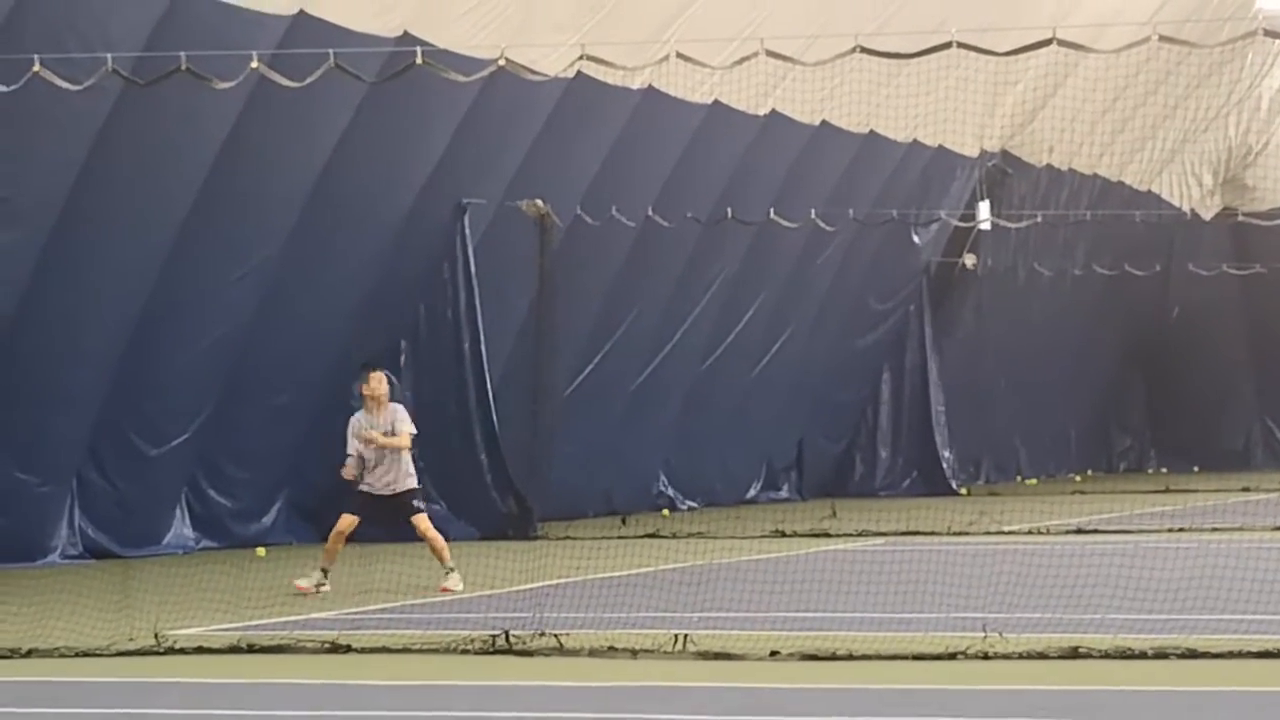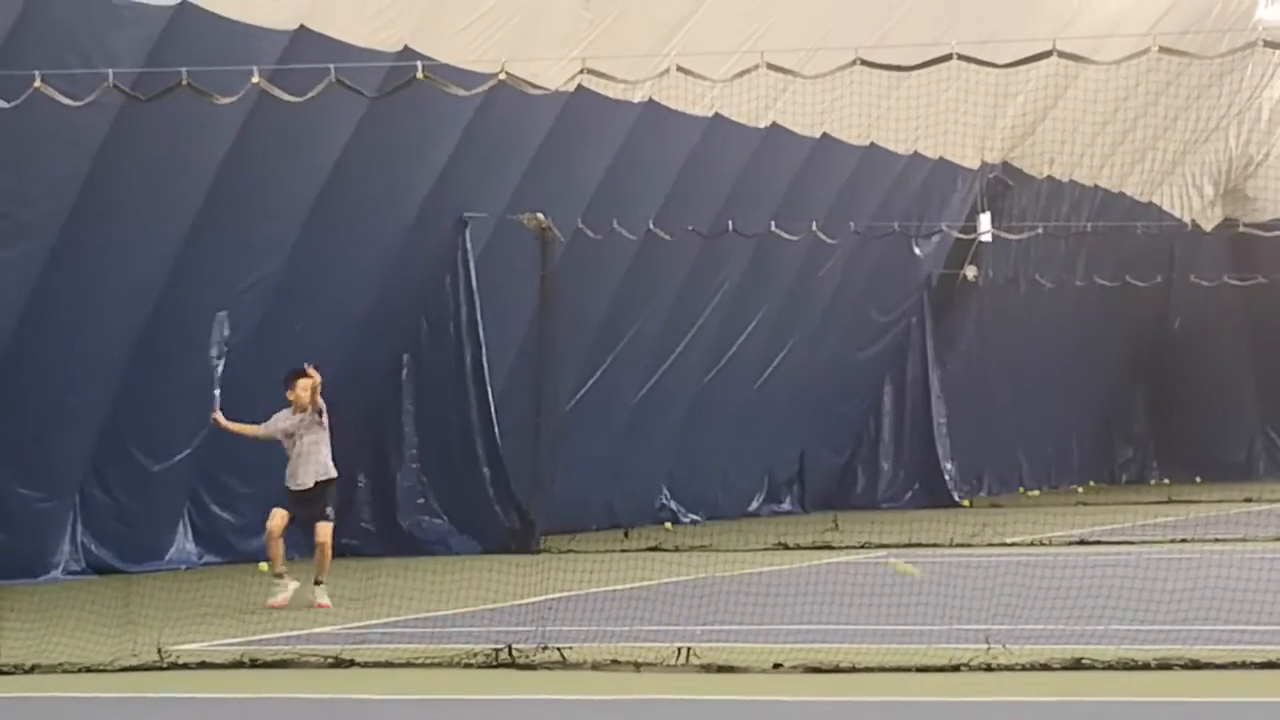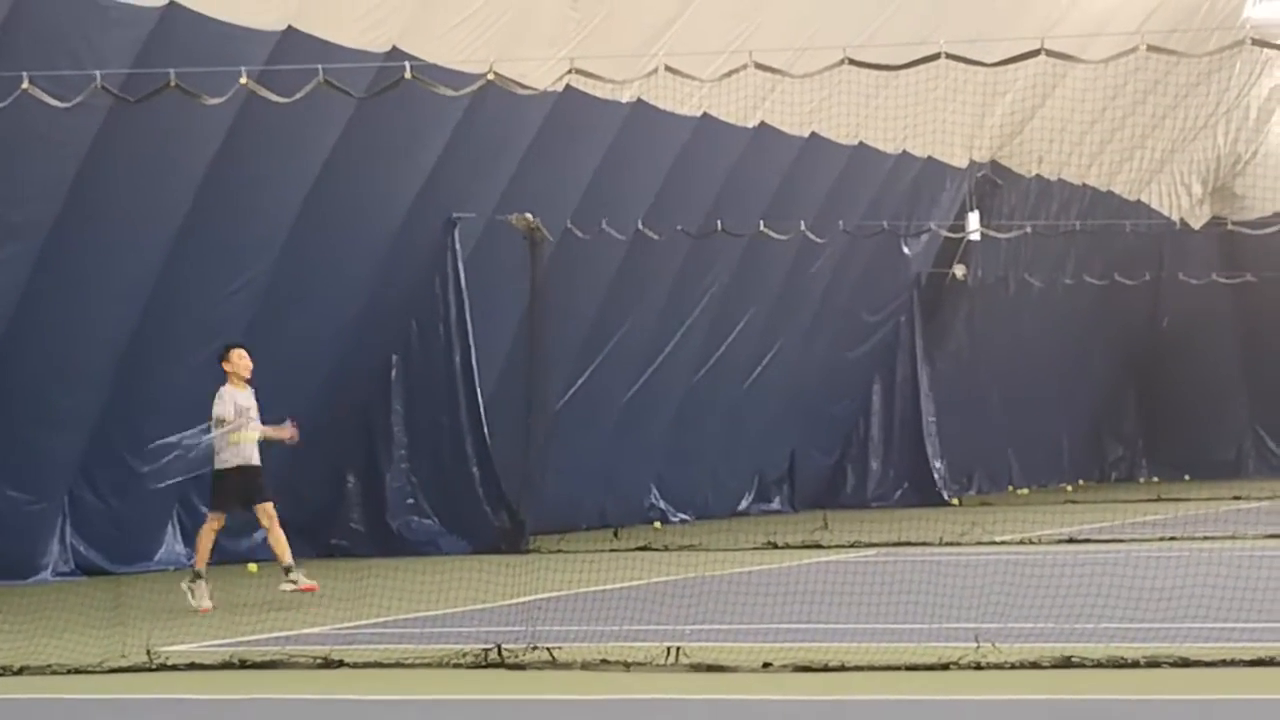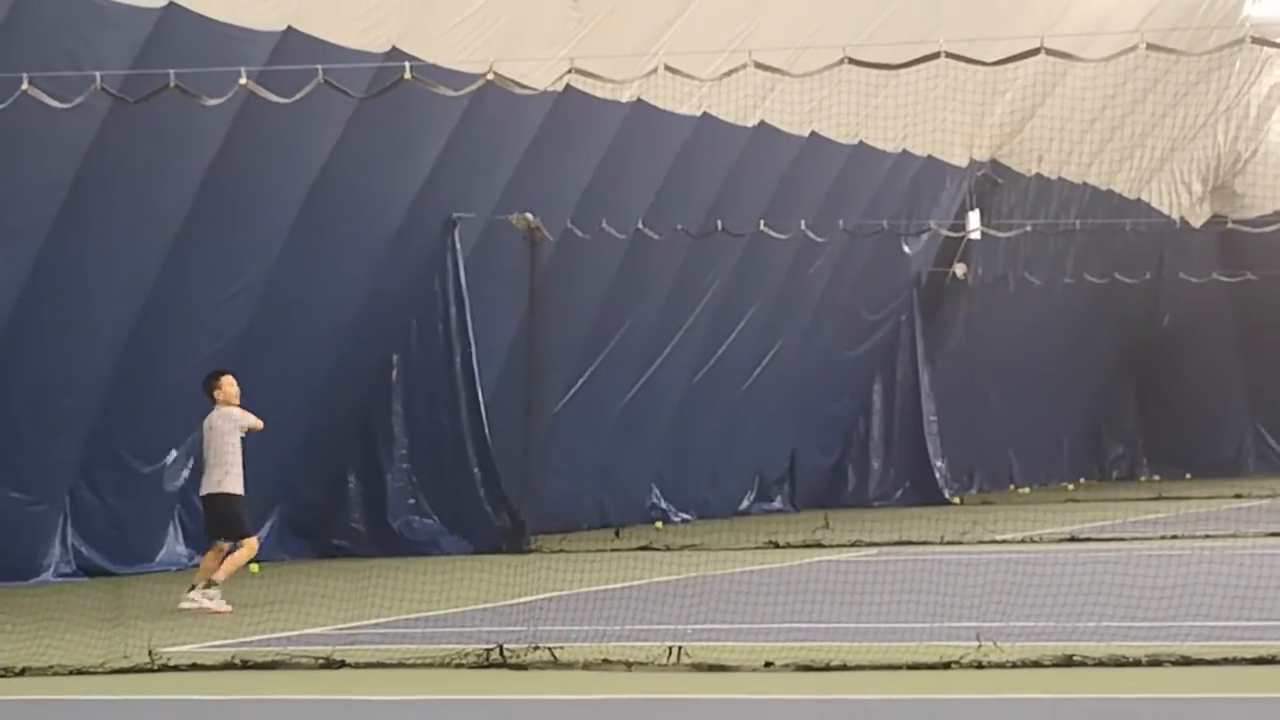
dt=0.4s
person 1, frame 1
left shoulder: (396, 411)
right shoulder: (356, 421)
left elbow: (405, 442)
right elbow: (354, 457)
left wrist: (381, 440)
right wrist: (350, 471)
left hip: (402, 484)
right hip: (369, 486)
left knee: (425, 528)
right knee: (341, 528)
left ankle: (451, 573)
right ankle: (322, 576)
person 1, frame 2
left shoulder: (317, 410)
right shoulder: (281, 418)
left elbow: (314, 395)
right elbow: (258, 430)
left wrist: (316, 383)
right wrist: (225, 423)
left hip: (321, 481)
right hip: (294, 484)
left knee: (323, 538)
right knee: (273, 528)
left ankle: (319, 586)
right ankle: (283, 580)
person 1, frame 3
left shoulder: (248, 393)
right shoulder: (225, 394)
right elbow: (223, 430)
left wrist: (280, 433)
left hip: (250, 465)
right hip: (229, 466)
left knee: (269, 518)
right knee: (214, 523)
left ankle: (292, 576)
right ankle: (196, 579)
person 1, frame 4
left shoulder: (209, 421)
right shoulder: (232, 414)
right elbow: (259, 424)
left hip: (209, 491)
right hip: (226, 491)
left knee: (220, 546)
right knee: (249, 546)
left ankle: (195, 593)
right ankle: (209, 589)
